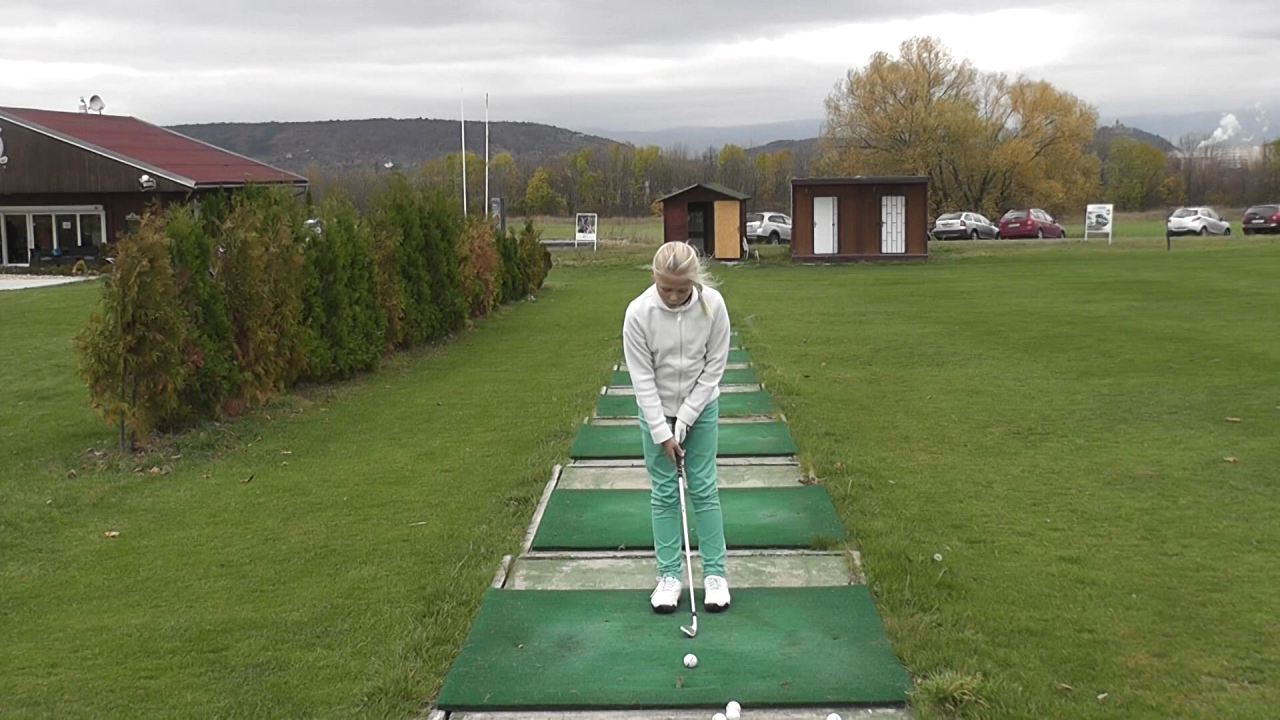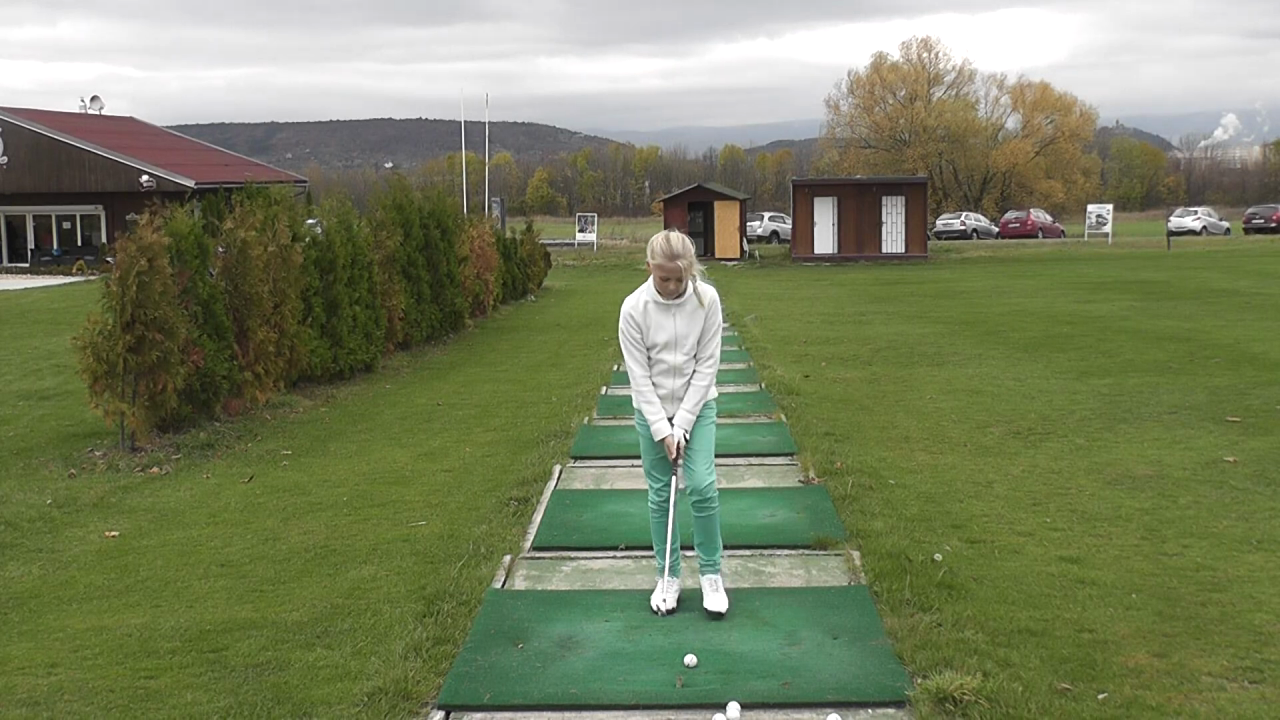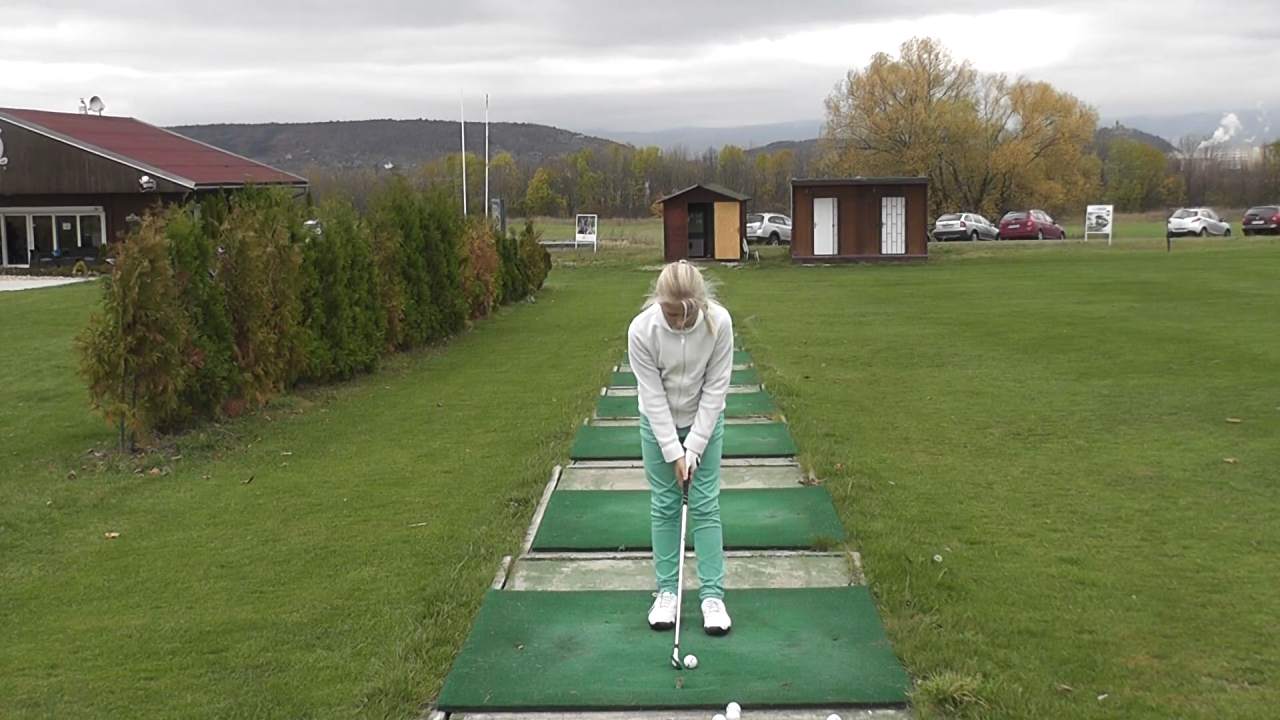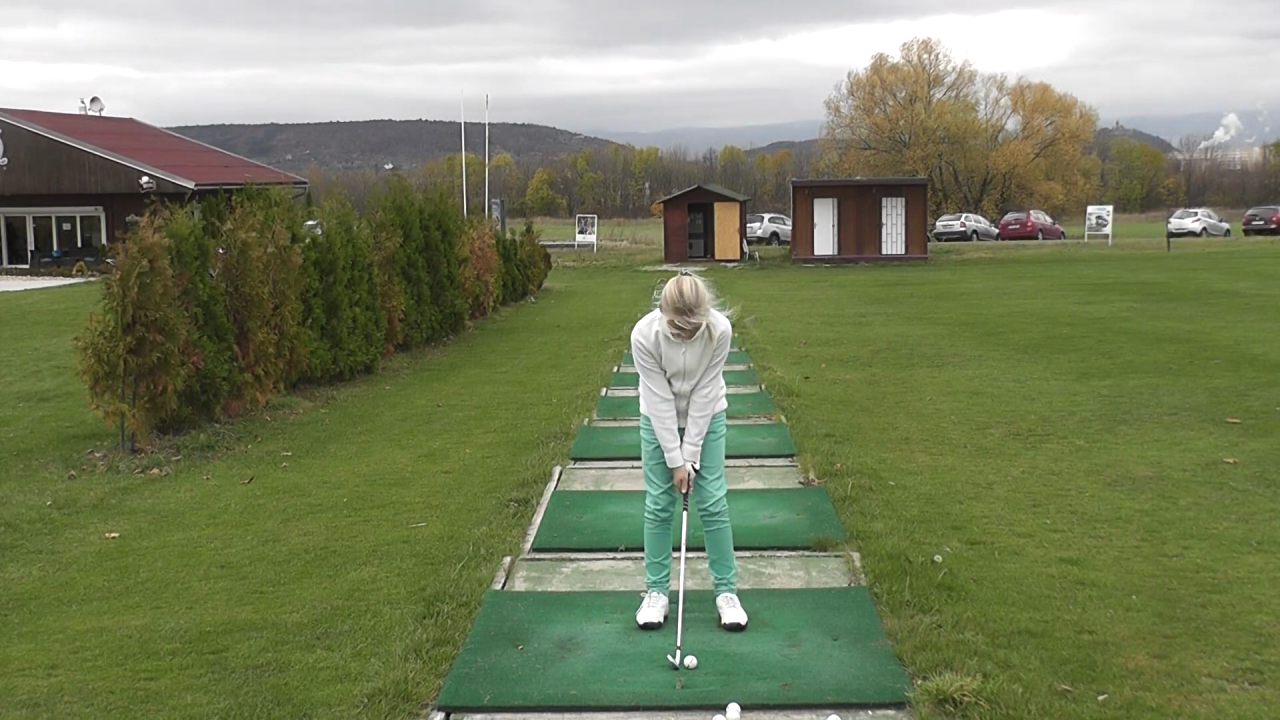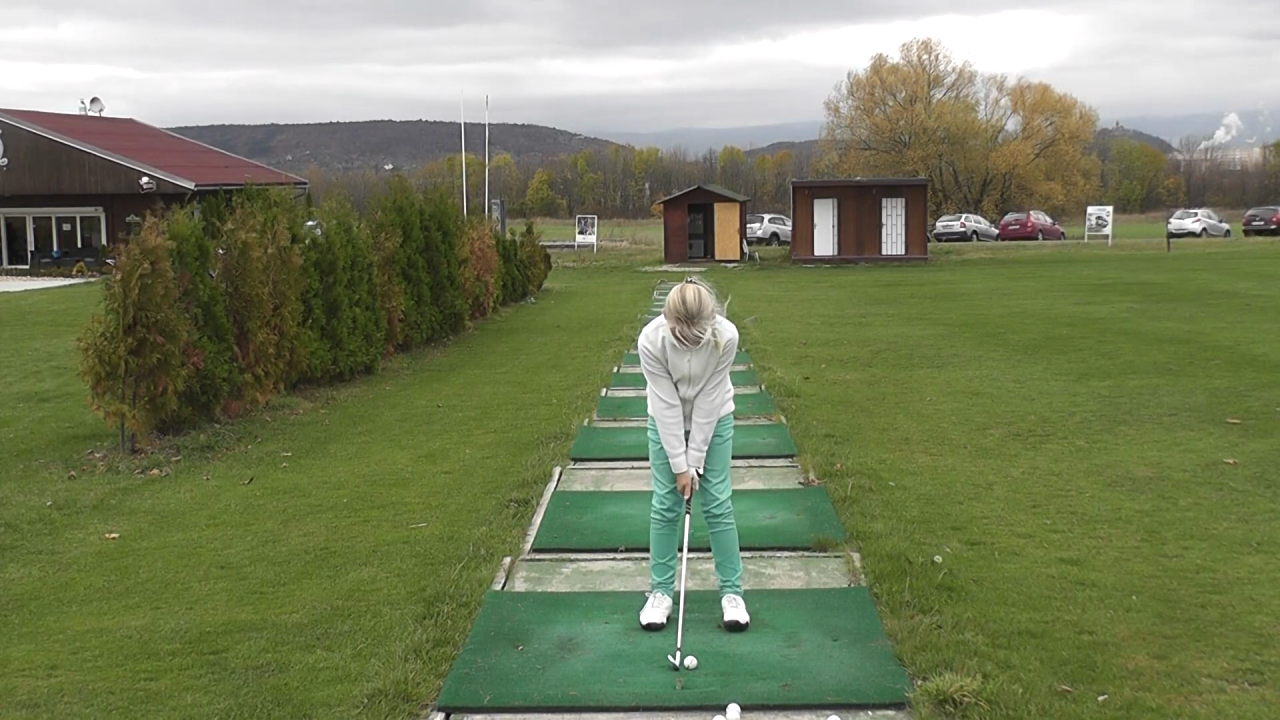
dt=1s
person 1, frame 1
left shoulder: (713, 304)
right shoulder: (638, 312)
left elbow: (715, 365)
right elbow: (642, 377)
left wrist: (686, 418)
right wrist: (661, 432)
left hip: (701, 407)
right hip: (656, 410)
left knee: (704, 488)
right knee: (664, 492)
left ankle: (715, 573)
right ankle: (669, 575)
person 1, frame 2
left shoulder: (707, 299)
right shoulder: (634, 308)
left elbow: (707, 365)
right elbow: (639, 374)
left wrist: (683, 423)
right wrist: (662, 429)
left hip: (698, 406)
right hip: (652, 411)
left knee: (702, 486)
right knee: (660, 495)
left ankle: (711, 572)
right ankle: (668, 576)
person 1, frame 3
left shoulder: (719, 322)
right shoulder: (641, 329)
left elbow: (717, 387)
right elbow: (653, 394)
left wrist: (694, 448)
right wrist: (673, 452)
left hip: (705, 419)
right hip: (659, 421)
left knee: (705, 504)
right knee: (664, 505)
left ankle: (712, 595)
right ankle: (666, 591)
person 1, frame 4
left shoulder: (720, 330)
right shoulder: (644, 334)
left elbow: (705, 393)
right elbow: (659, 399)
left wrist: (691, 454)
right wrist: (675, 459)
left hip: (706, 418)
right hip: (659, 420)
left knee: (713, 503)
right knee: (659, 504)
left ankle: (726, 590)
right ankle: (656, 591)
person 1, frame 5
left shoulder: (726, 336)
right shoulder: (650, 340)
left elbow: (709, 400)
right elbow: (666, 404)
left wrist: (695, 462)
right wrist: (679, 465)
left hip: (713, 420)
right hip: (666, 421)
left knee: (718, 503)
right knee: (665, 504)
left ankle: (732, 591)
right ankle: (661, 591)
